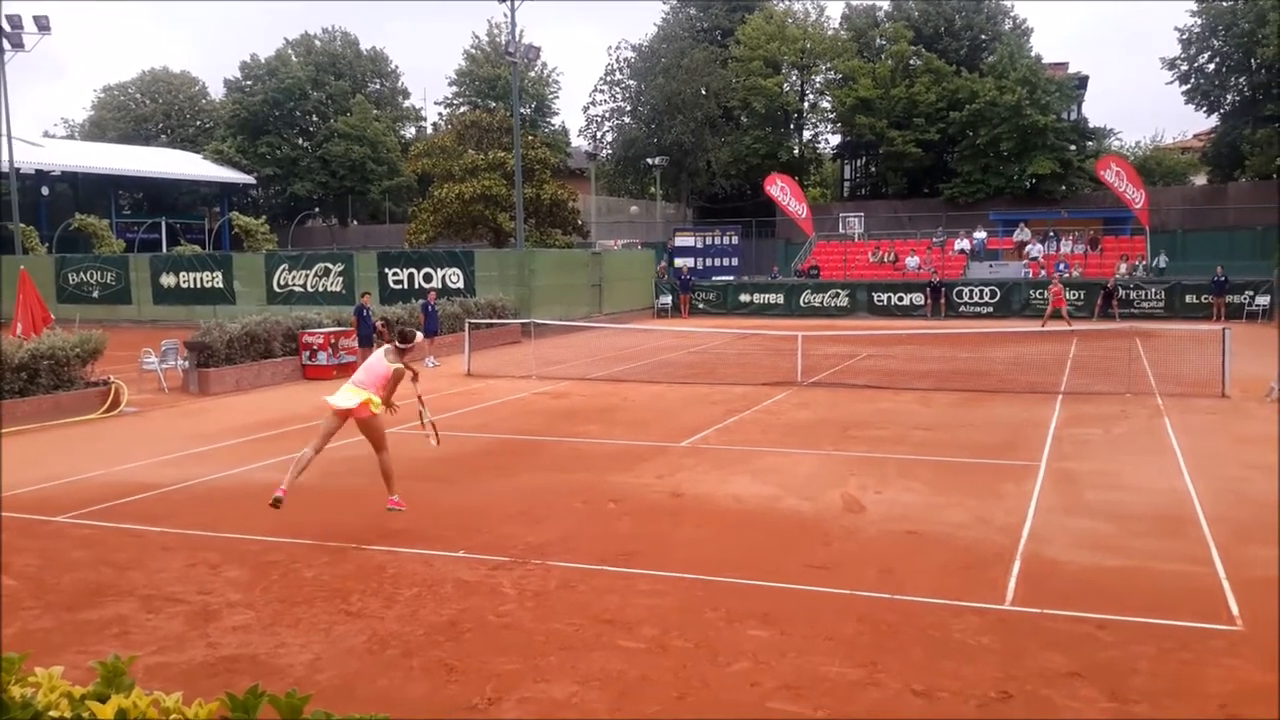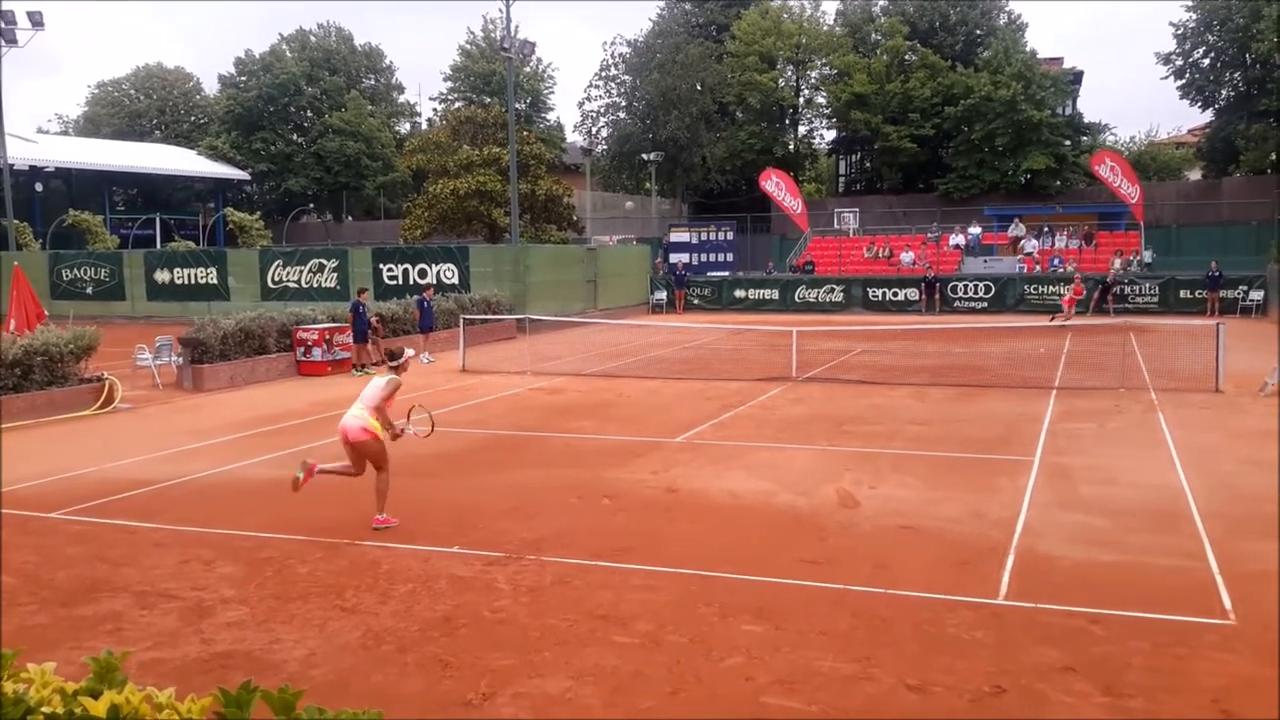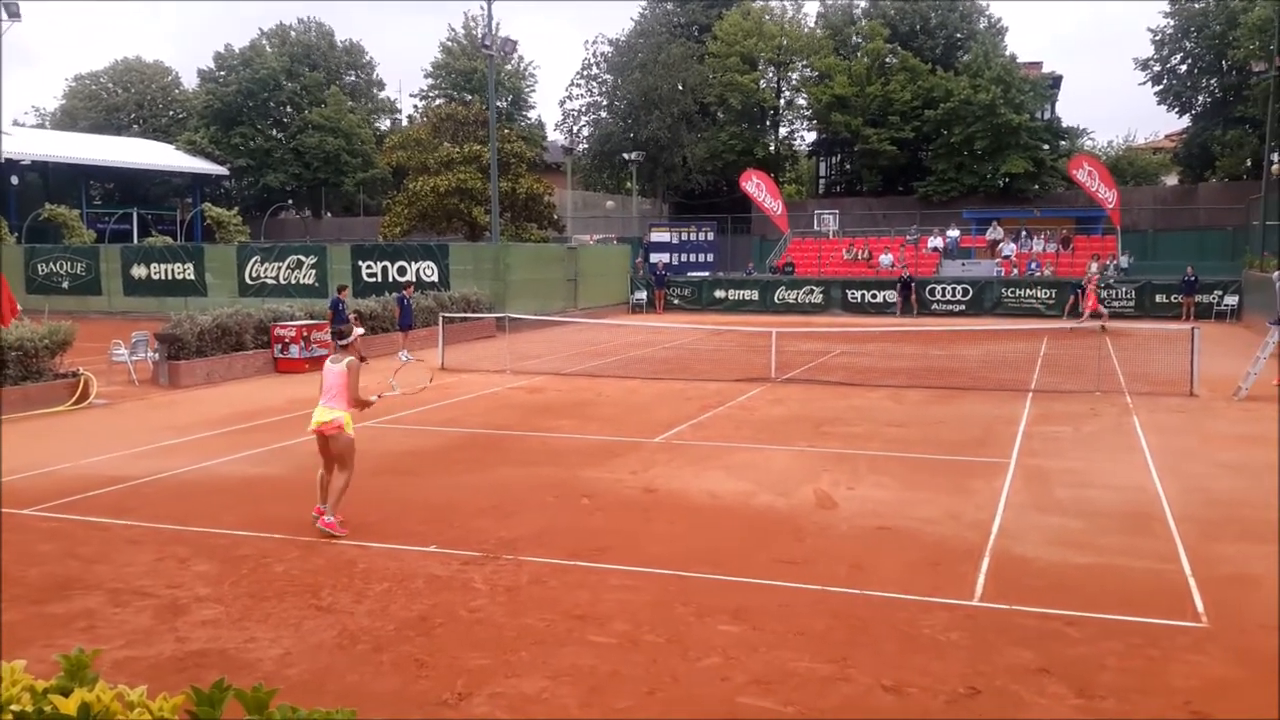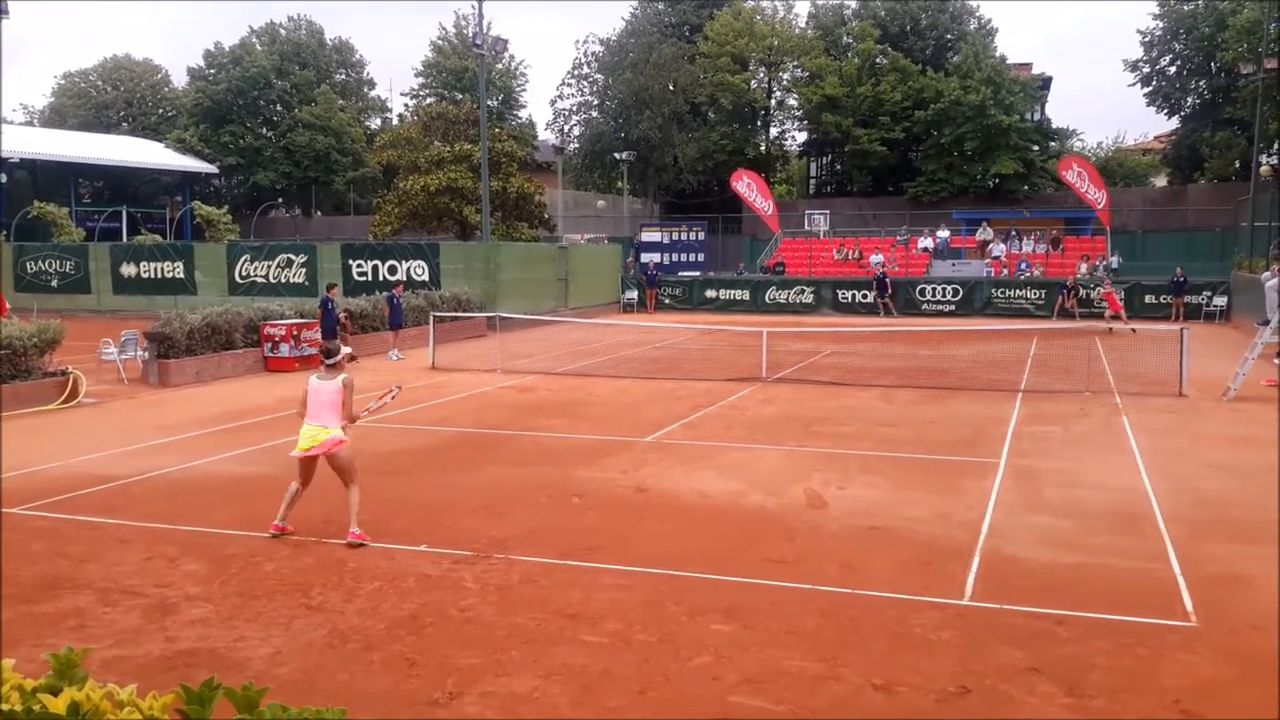
dt=0.4s
person 1, frame 1
left shoulder: (384, 349)
right shoulder: (399, 370)
right elbow: (385, 399)
left wrist: (409, 368)
right wrist: (388, 403)
left hip: (346, 396)
right hip: (364, 404)
left knee: (314, 447)
right knee: (382, 451)
left ankle: (283, 489)
right ankle: (393, 498)
person 1, frame 2
left shoulder: (379, 377)
right shoulder: (395, 381)
right elbow: (378, 406)
left wrist: (389, 427)
right wrist: (392, 427)
left hip: (347, 422)
right hip: (361, 427)
left knee: (357, 469)
right knee: (382, 469)
left ankle: (313, 468)
right ankle: (380, 517)
person 1, frame 3
left shoulder: (329, 361)
right shoulder: (352, 362)
left elbow: (326, 392)
right elbow: (354, 398)
left wrist: (359, 402)
right wrist: (368, 402)
left hip: (320, 416)
right hip: (337, 419)
left knee: (328, 466)
right knee: (344, 471)
left ankle: (321, 509)
right ankle: (328, 518)
person 1, frame 4
left shoulder: (311, 380)
right shoulder: (345, 380)
left elbow: (301, 412)
right elbow: (348, 416)
right wrist: (354, 418)
left hip: (308, 436)
right hip: (332, 438)
left knee: (301, 482)
right knee: (352, 485)
left ankle: (278, 524)
right ankle: (354, 531)
